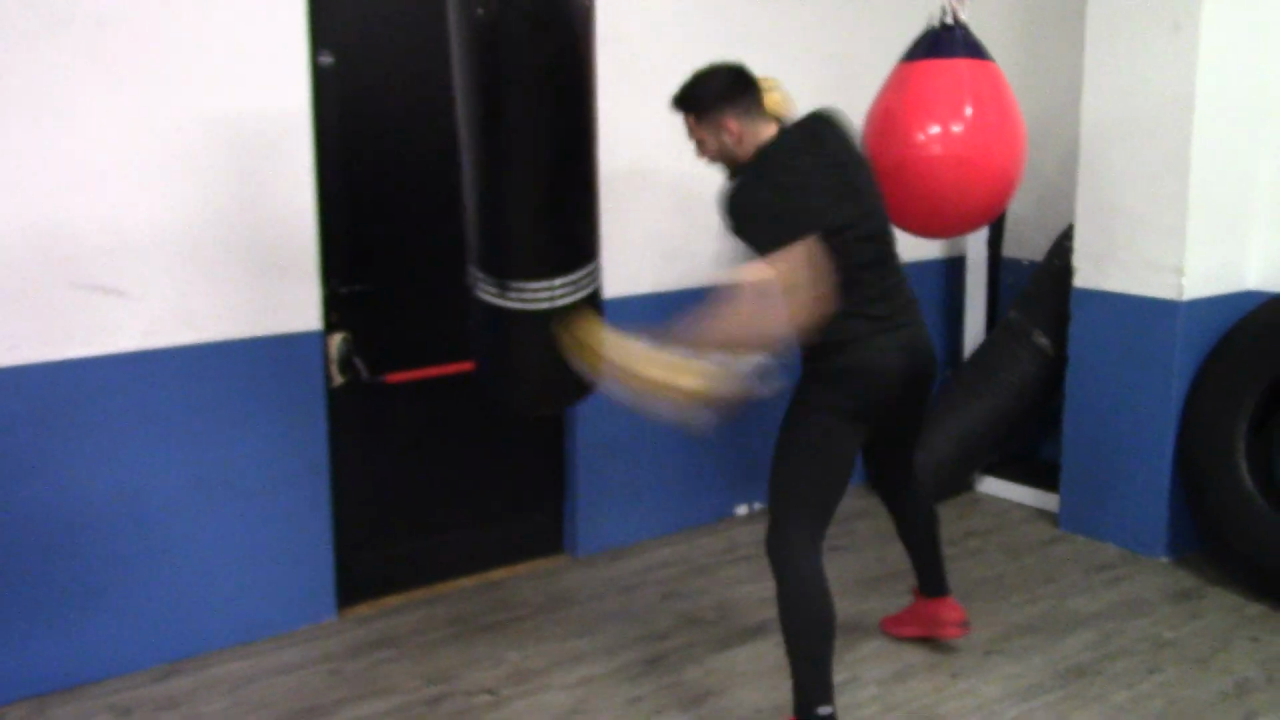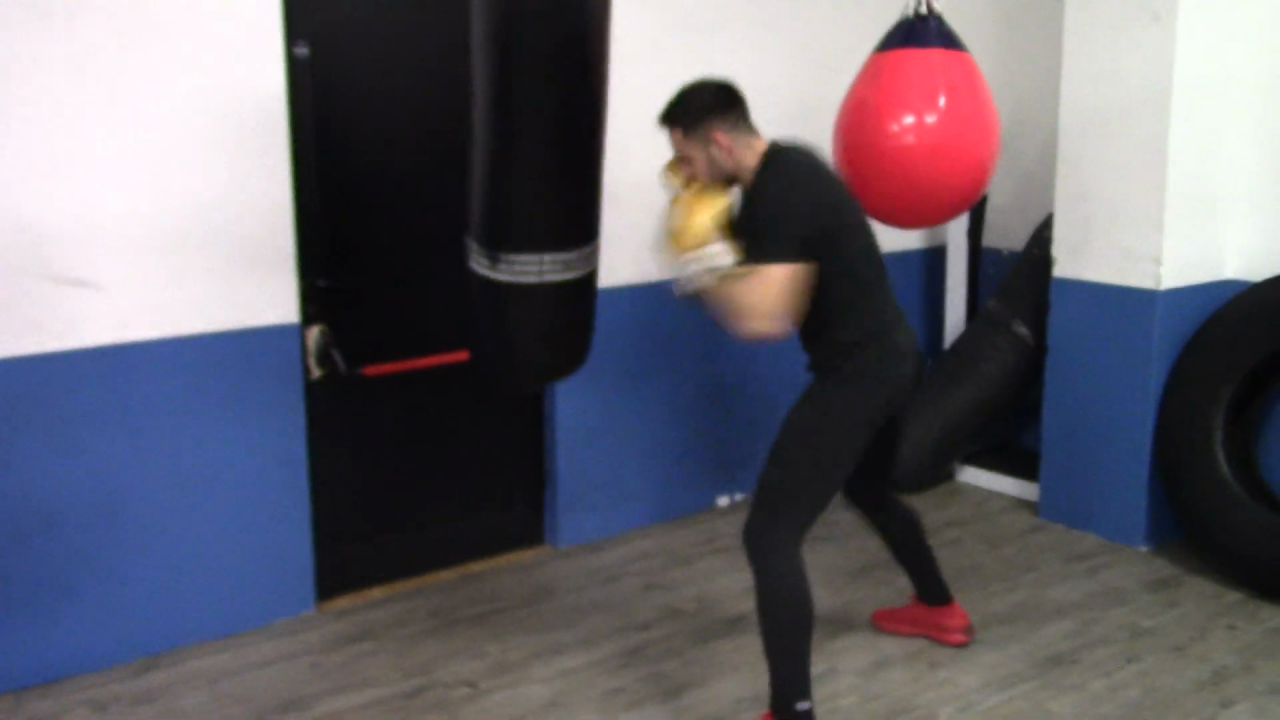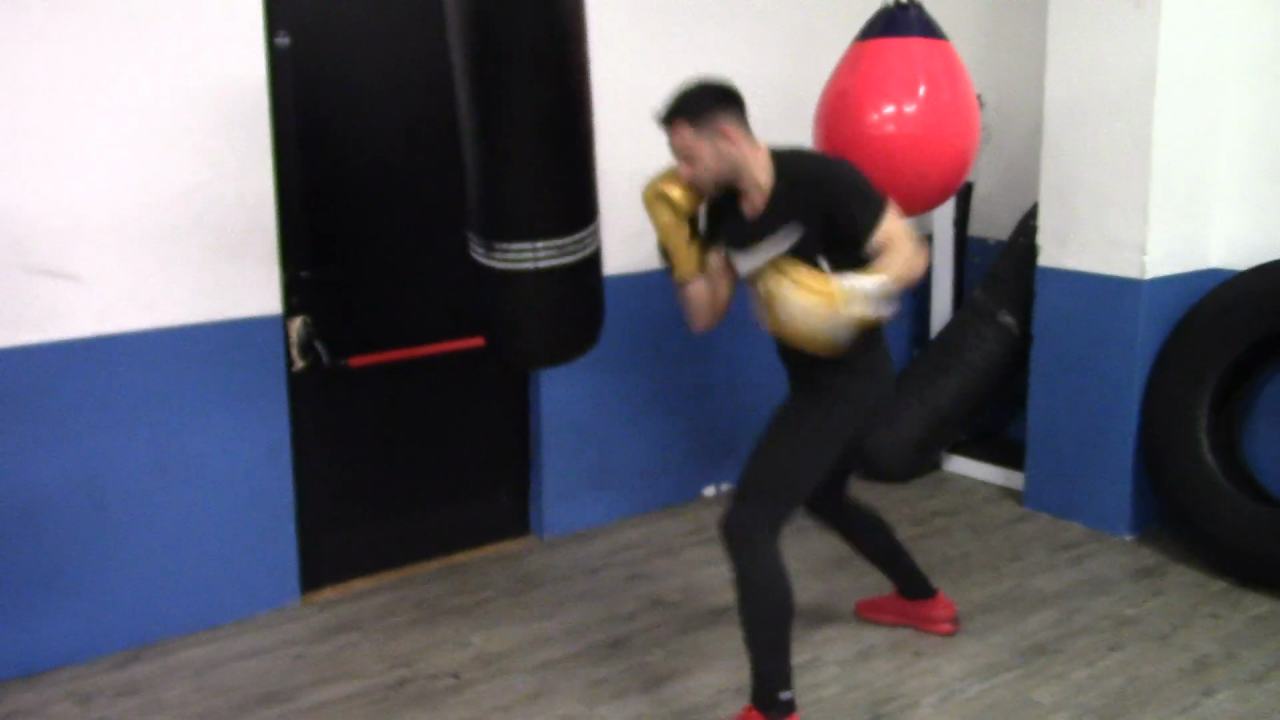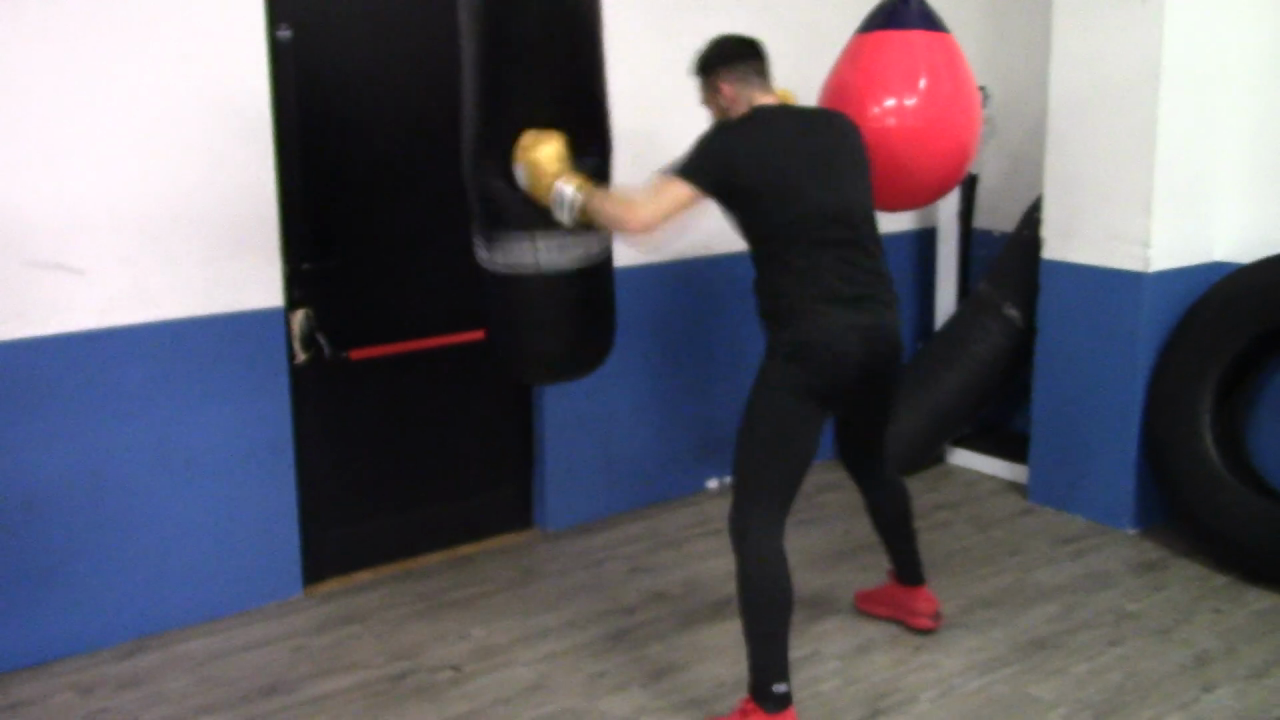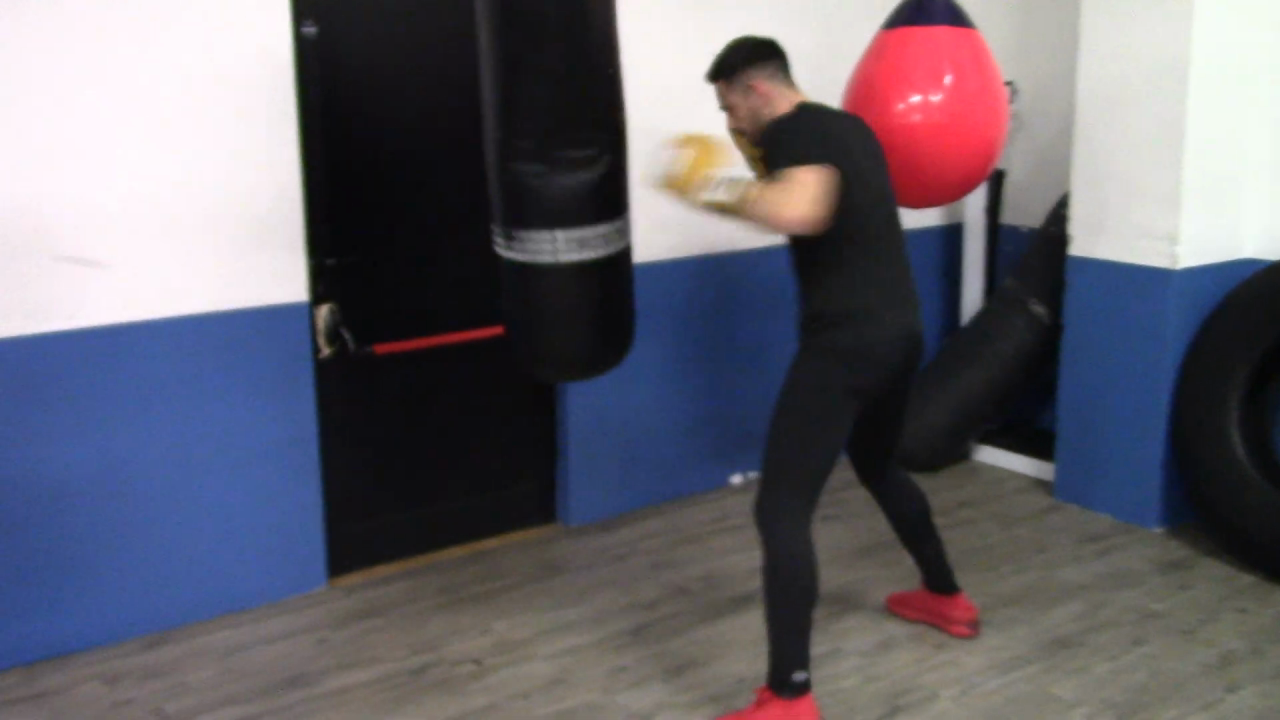
dt=0.2s
person 1, frame 1
left shoulder: (758, 190)
right shoulder: (822, 132)
left elbow: (798, 298)
left wrist: (692, 344)
left hip: (845, 370)
right hip: (911, 349)
left knee: (792, 537)
right knee: (895, 476)
right ankle: (937, 604)
person 1, frame 2
left shoulder: (781, 198)
right shoulder: (782, 168)
left elbow: (764, 320)
left wrist: (705, 260)
right wrist: (716, 222)
left hip: (858, 372)
right hip: (893, 355)
left knee: (769, 537)
right knee: (865, 491)
right ankle: (939, 610)
person 1, frame 3
left shoulder: (823, 179)
right shoulder: (726, 211)
left elbow: (910, 256)
right elbow: (703, 317)
left wrist: (852, 297)
right wrist: (677, 234)
left hip: (847, 377)
right hip: (815, 377)
left knee: (747, 529)
right knee: (825, 497)
right ankle: (924, 600)
person 1, frame 4
left shoulder: (737, 142)
right shoulder: (839, 128)
left elbow: (641, 218)
left wrist: (563, 191)
left hip: (810, 348)
right hip: (881, 332)
left knee: (757, 519)
right knee: (867, 460)
right ankle: (912, 592)
person 1, frame 5
left shoulder: (799, 131)
right shoulder: (845, 129)
left elbow: (799, 214)
left wrist: (719, 187)
right wrist: (762, 168)
left hip: (848, 341)
right hip: (900, 331)
left knee: (780, 509)
right knee: (877, 467)
right ankle: (947, 600)
